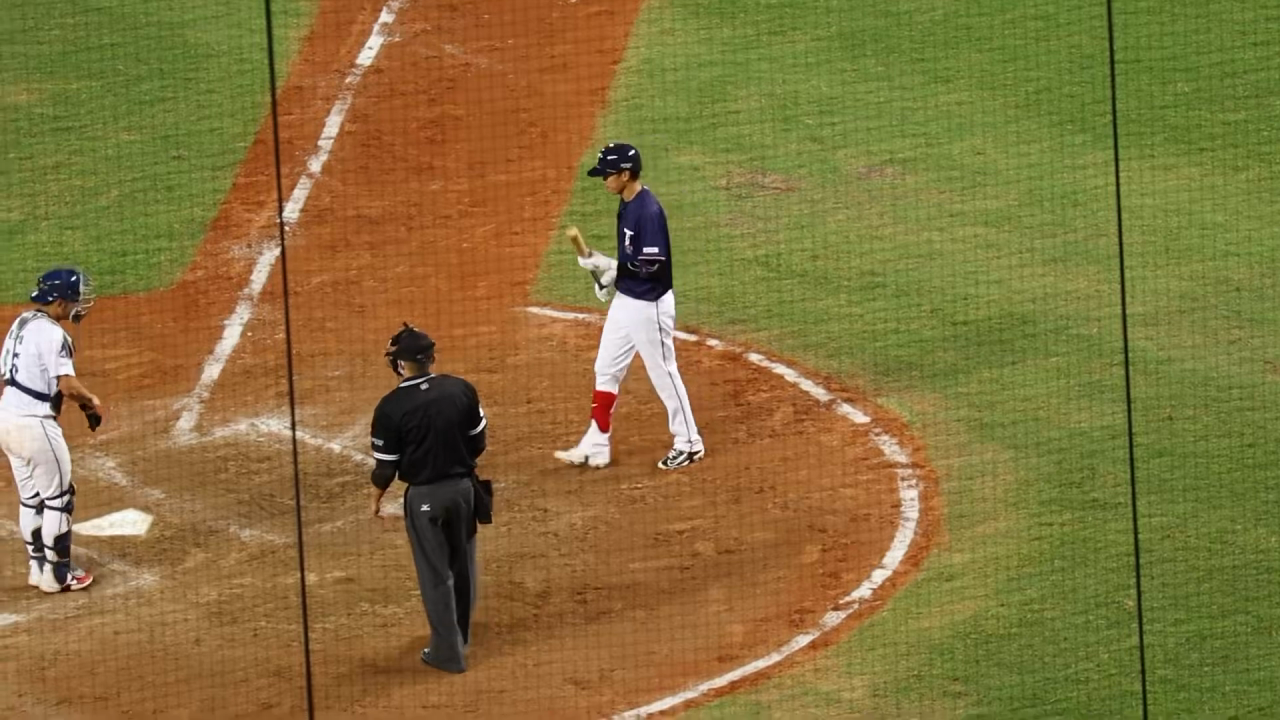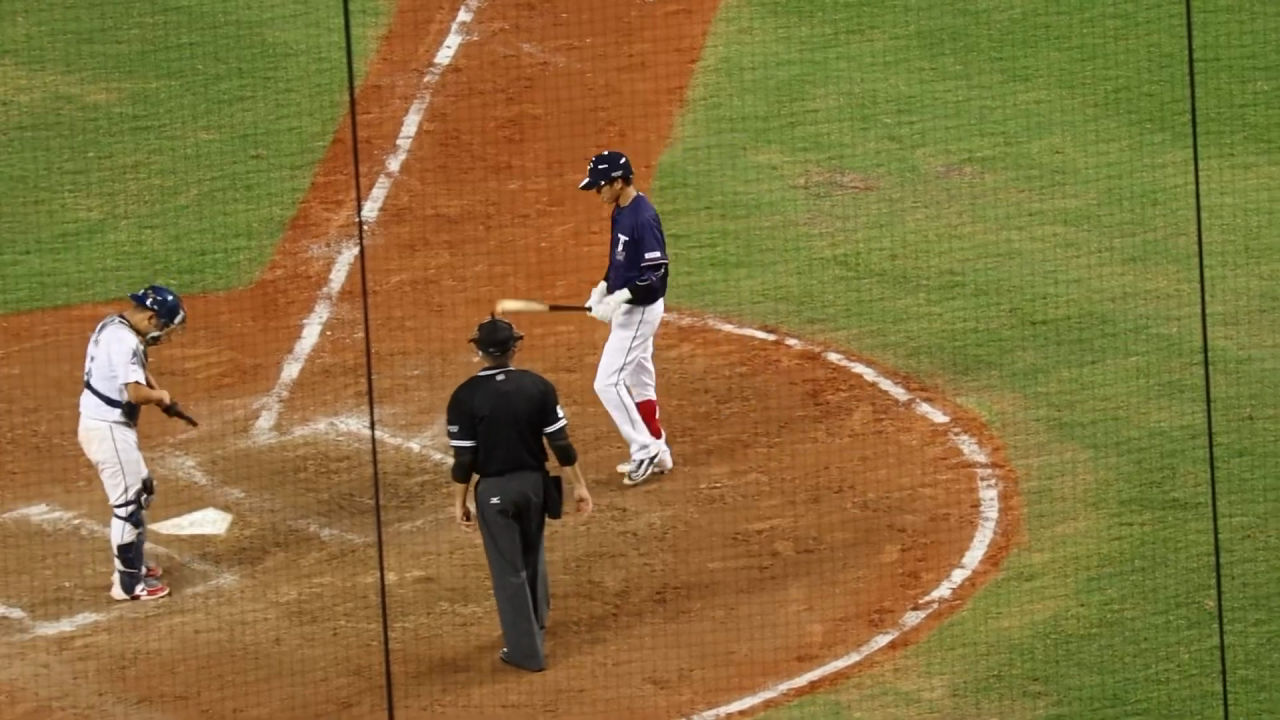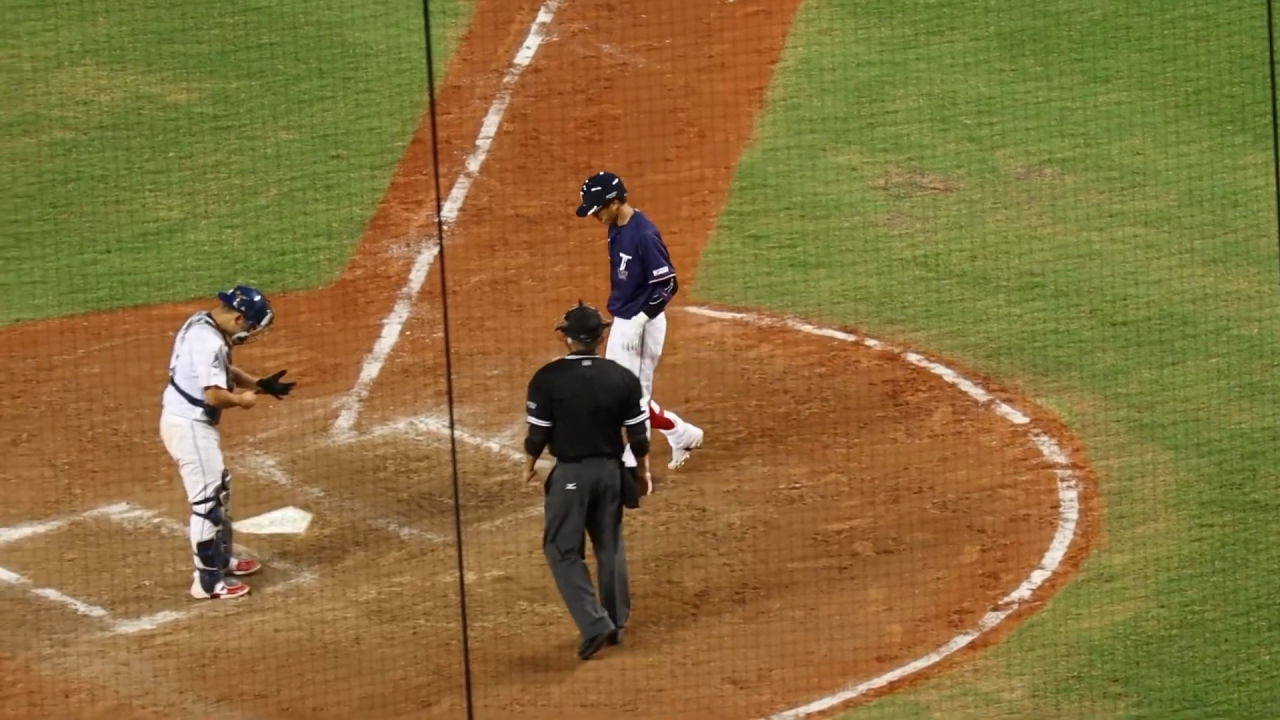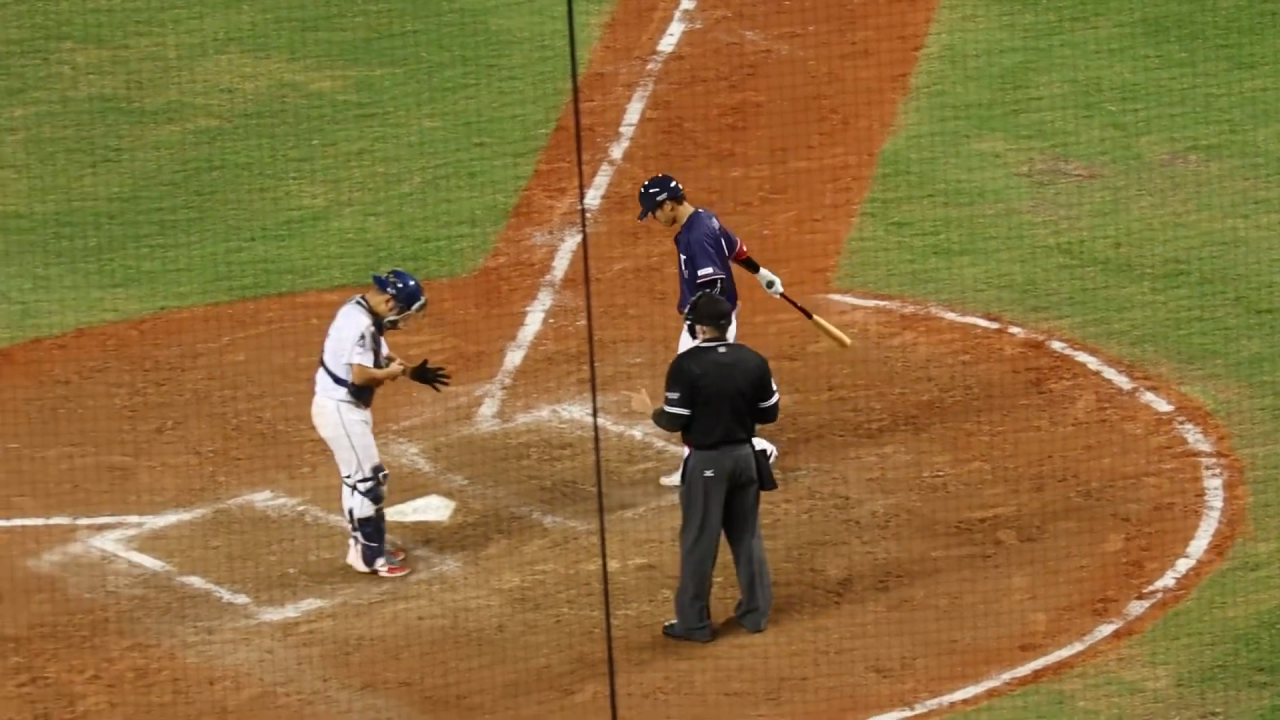
dt=0.4s
person 1, frame 1
left shoulder: (391, 406)
right shoulder: (462, 390)
left elbow: (386, 467)
right elbow: (478, 444)
left wrist: (375, 498)
left hip: (425, 497)
right hip: (465, 488)
left knee: (435, 575)
right knee: (462, 563)
left ankle: (448, 652)
right ankle: (460, 633)
person 1, frame 2
left shoulder: (466, 396)
right shoulder: (538, 386)
left elbow: (464, 458)
right elbow: (560, 442)
left wrist: (460, 502)
right wrist: (578, 485)
left hip: (495, 489)
right hip: (534, 482)
left knee: (509, 570)
right knee: (532, 559)
left ankle: (526, 650)
right ankle: (533, 626)
person 1, frame 3
left shoulder: (548, 377)
right shoulder: (623, 377)
left elbow: (537, 435)
right elbow: (638, 434)
left wrist: (529, 466)
left hip: (570, 474)
right hip: (609, 471)
left knee: (563, 553)
right knee: (610, 550)
left ankle: (594, 622)
right ankle: (614, 624)
person 1, frame 4
left shoulder: (686, 364)
right shoulder: (754, 360)
left elbow: (674, 421)
right elbow: (769, 413)
left wrist: (648, 407)
left hip: (706, 462)
right hip: (745, 457)
left knee: (699, 544)
right knee: (747, 537)
left ankle: (694, 622)
right ankle: (755, 612)
person 2, frame 1
left shoulder: (649, 210)
right shoulder: (626, 203)
left elbow: (653, 265)
left wrist: (609, 265)
right wrist: (607, 274)
left hip: (648, 305)
right hip: (625, 300)
left knee: (663, 375)
right knee: (606, 371)
left ankle: (689, 443)
right ankle: (595, 446)
person 2, frame 2
left shoulder: (643, 216)
right shoulder: (621, 210)
left elbow: (657, 271)
left wrist: (619, 297)
right wrist: (604, 288)
left hip: (639, 310)
right hip: (624, 309)
left knee: (608, 383)
right knee: (640, 382)
left ankle: (646, 447)
right ankle: (655, 451)
person 2, frame 3
left shoulder: (644, 234)
right shoulder: (616, 228)
left elbow: (668, 284)
left wrist: (640, 321)
left hip: (641, 326)
right hip: (624, 322)
right ankle: (684, 434)
person 2, frame 4
left shoulder: (696, 234)
right shoulder: (702, 219)
left elbow: (714, 287)
right elbow: (735, 248)
left wrist: (697, 329)
right wrist: (761, 274)
person 3, frame 1
right shoulder: (52, 333)
right elbow: (68, 386)
left wrist: (83, 402)
right wrist: (91, 401)
right hip: (35, 424)
left knee: (30, 497)
right knee: (58, 497)
left ankle: (40, 565)
right ankle: (57, 573)
person 3, frame 2
left shoulder: (112, 325)
right shoulder: (125, 340)
left elbow: (138, 376)
right elbow: (137, 393)
left wrist: (165, 402)
right wrist: (162, 396)
left hip: (100, 424)
right hip: (109, 428)
left knee: (140, 491)
right knee: (129, 503)
left ankle: (130, 564)
right ankle: (128, 581)
person 3, frame 3
left shoulder: (201, 323)
right shoulder: (209, 341)
left elbow: (224, 369)
right elbow: (215, 395)
left wrist: (258, 384)
right wrist: (244, 399)
left hip: (192, 422)
right hip: (190, 426)
left knee: (219, 488)
right knee: (207, 502)
left ankle: (222, 559)
right ankle: (208, 580)
person 3, frame 4
left shoulder: (364, 314)
right shoulder: (358, 321)
left elbow: (382, 356)
right elbow: (361, 375)
left wrist: (413, 372)
right wrist: (392, 373)
left hip: (348, 406)
right hip: (340, 408)
left knee: (356, 477)
right knee: (369, 478)
left ankle: (362, 546)
right ankle: (370, 554)
